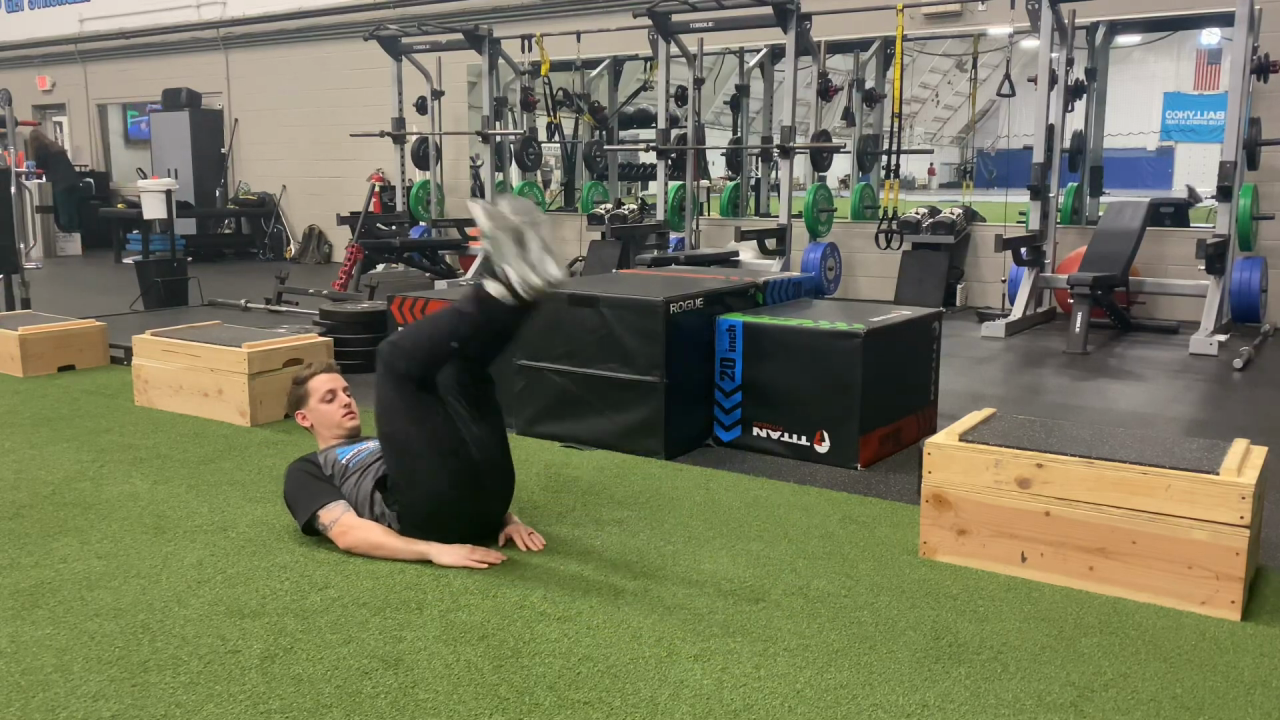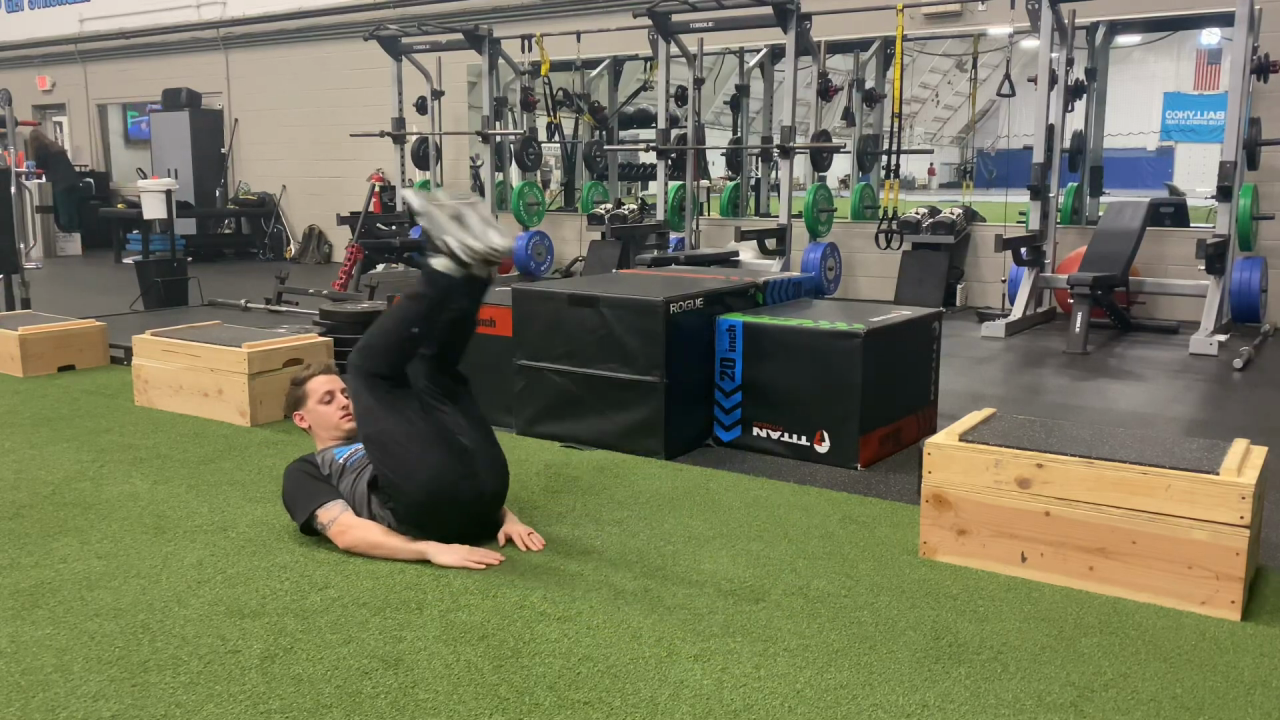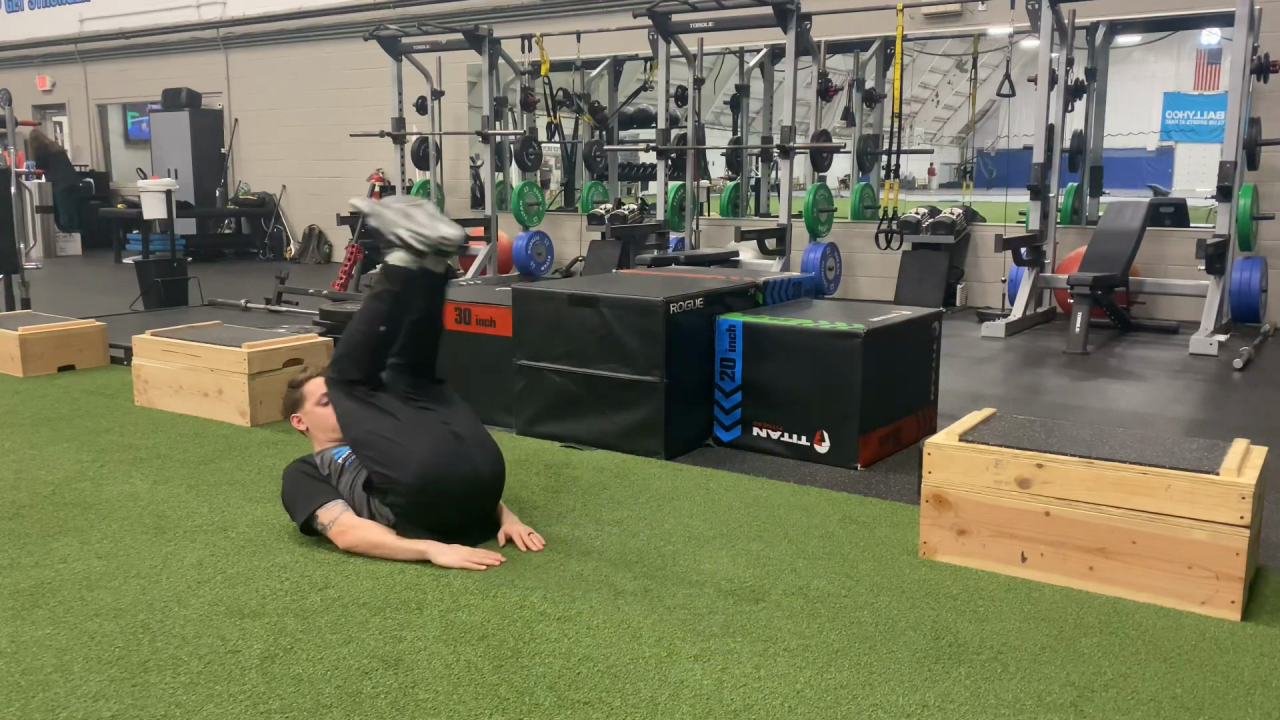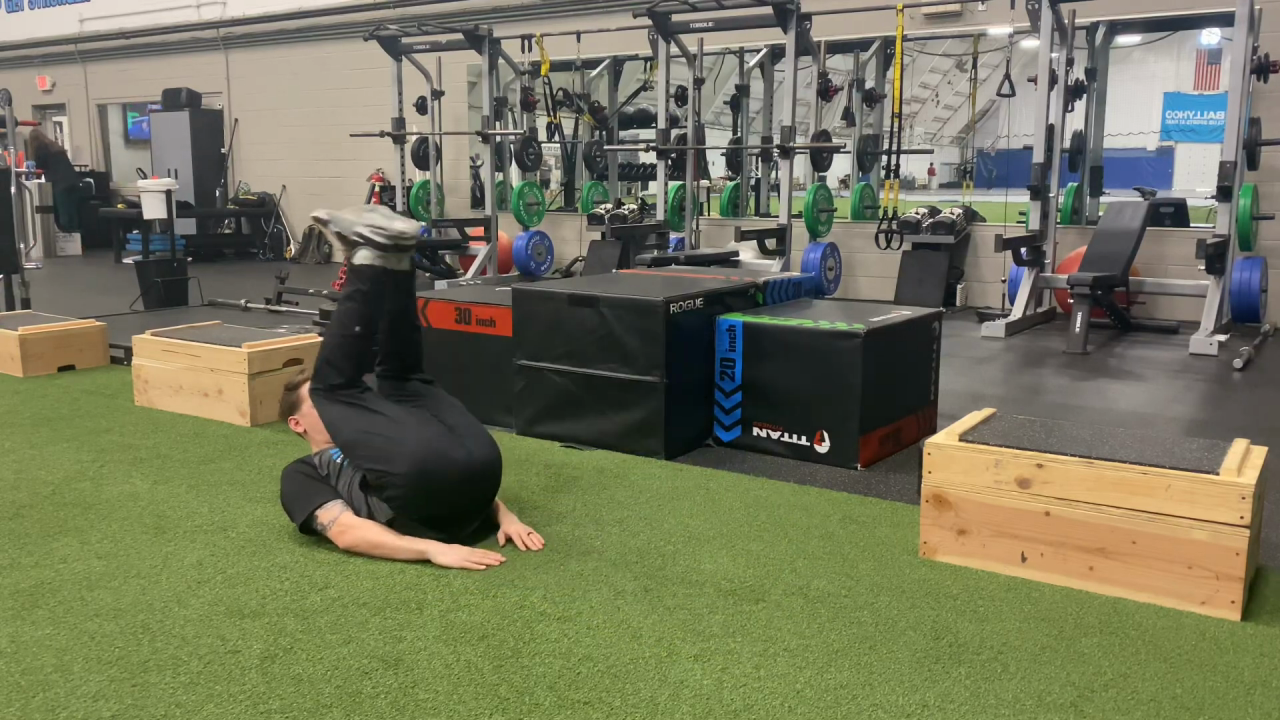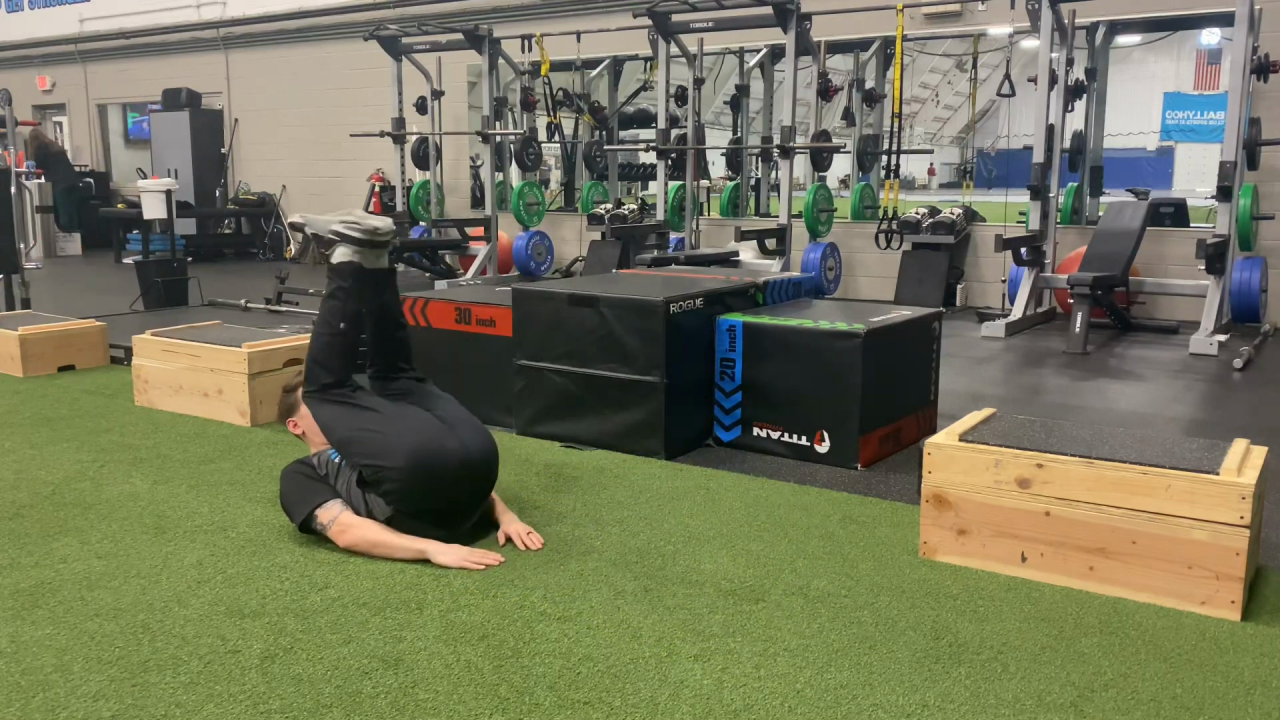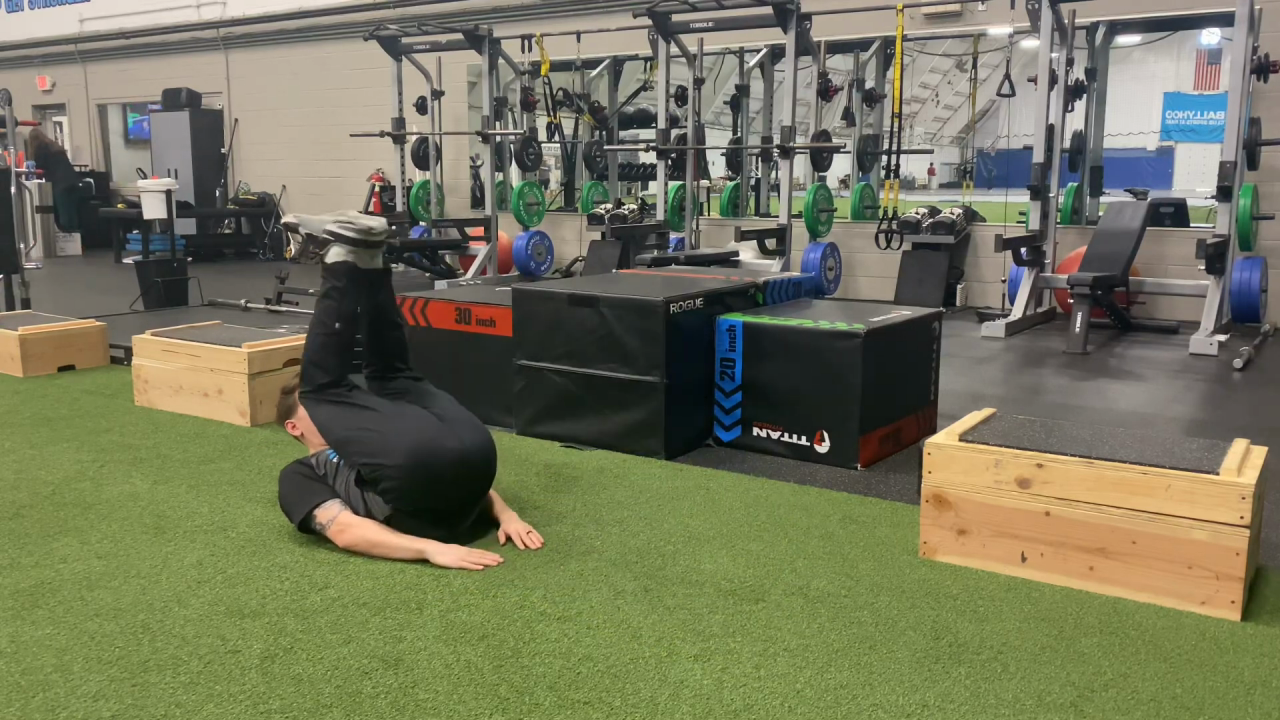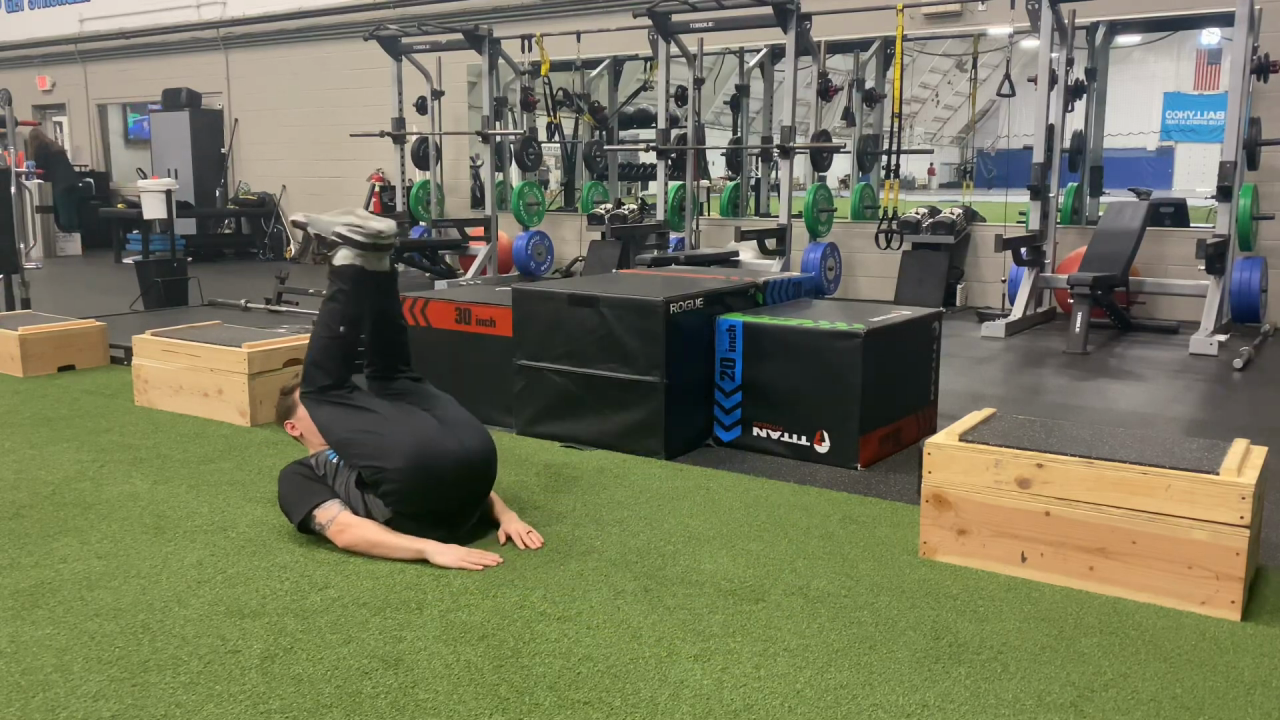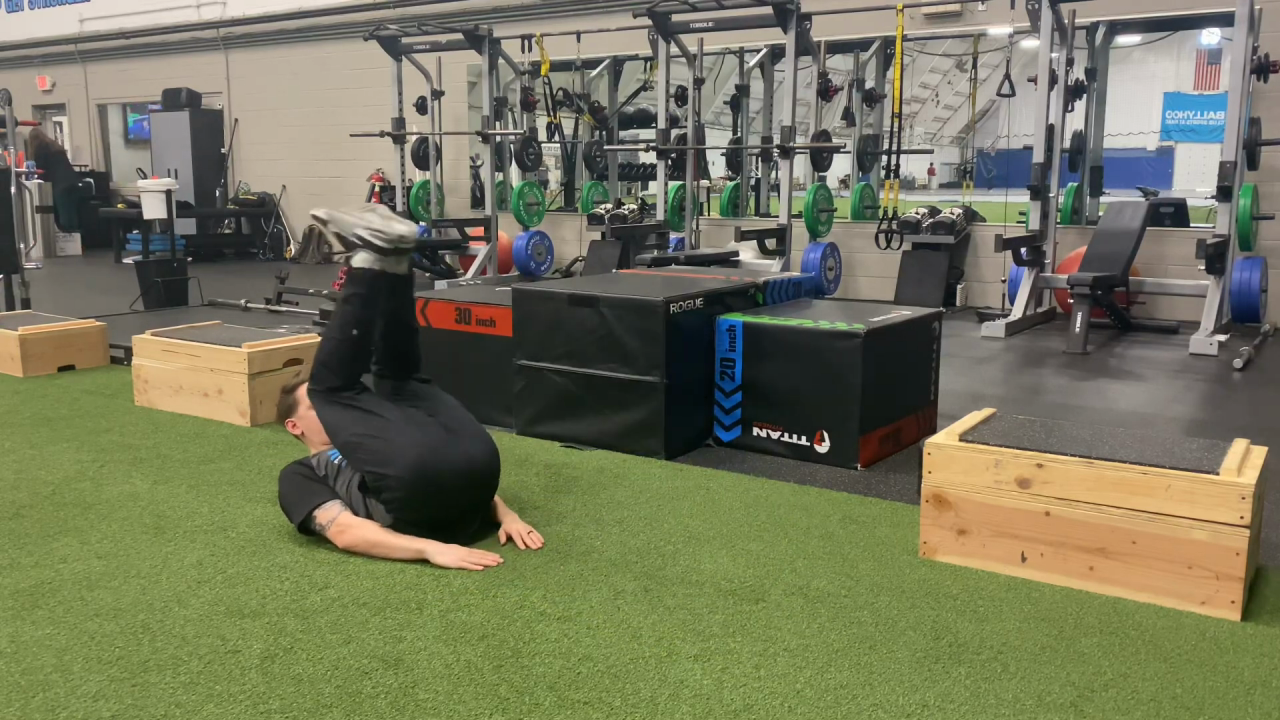
dt=0.1s
person 1, frame 1
left shoulder: (380, 447)
right shoulder: (308, 472)
right elbow: (346, 533)
left wrist: (507, 517)
right wrist: (432, 550)
left hip: (482, 503)
right hip: (432, 514)
left knee: (461, 364)
right knee: (400, 358)
left ankle: (518, 289)
right ankle: (507, 285)
person 1, frame 2
left shoulder: (378, 447)
right shoulder: (306, 471)
right elbow: (344, 532)
left wrist: (505, 515)
right wrist: (431, 550)
left hip: (479, 497)
right hip: (427, 507)
left knee: (431, 361)
right knee: (370, 365)
left ankle: (472, 266)
right ankle: (453, 261)
person 1, frame 3
left shoulder: (368, 453)
right shoulder: (305, 472)
right elbow: (346, 533)
left wrist: (506, 516)
right wrist: (431, 550)
left hip: (477, 491)
right hip: (423, 502)
left knee: (410, 375)
right knee: (351, 379)
left ankle: (427, 260)
right ankle: (410, 257)
person 1, frame 4
left shoulder: (367, 451)
right shoulder: (304, 473)
right elbow: (345, 532)
left wrist: (505, 515)
right wrist: (432, 549)
right hip: (422, 497)
left knee: (399, 378)
right knee: (334, 383)
left ankle: (385, 255)
right ankle: (374, 257)
person 1, frame 5
right shoulder: (303, 474)
right elbow: (345, 531)
left wrist: (505, 514)
right wrist: (431, 549)
left knee: (393, 378)
right knee: (325, 388)
left ankle: (368, 257)
right ankle: (352, 256)
person 1, frame 6
left shoulder: (364, 450)
right shoulder: (301, 474)
right elbow: (344, 531)
left wrist: (505, 514)
right wrist: (431, 549)
left knee: (390, 378)
right knee: (322, 388)
left ankle: (362, 258)
right ankle: (347, 258)
person 1, frame 7
right shoulder: (301, 475)
right elbow: (343, 531)
left wrist: (504, 513)
right wrist: (430, 549)
right hip: (417, 491)
left knee: (389, 378)
right knee: (321, 388)
left ankle: (370, 256)
right ankle: (353, 257)
person 1, frame 8
right shoulder: (301, 474)
right elbow: (343, 532)
left wrist: (505, 514)
right wrist: (431, 549)
right hip: (422, 496)
left knee: (399, 379)
right knee: (332, 387)
left ankle: (386, 261)
right ankle: (371, 260)
